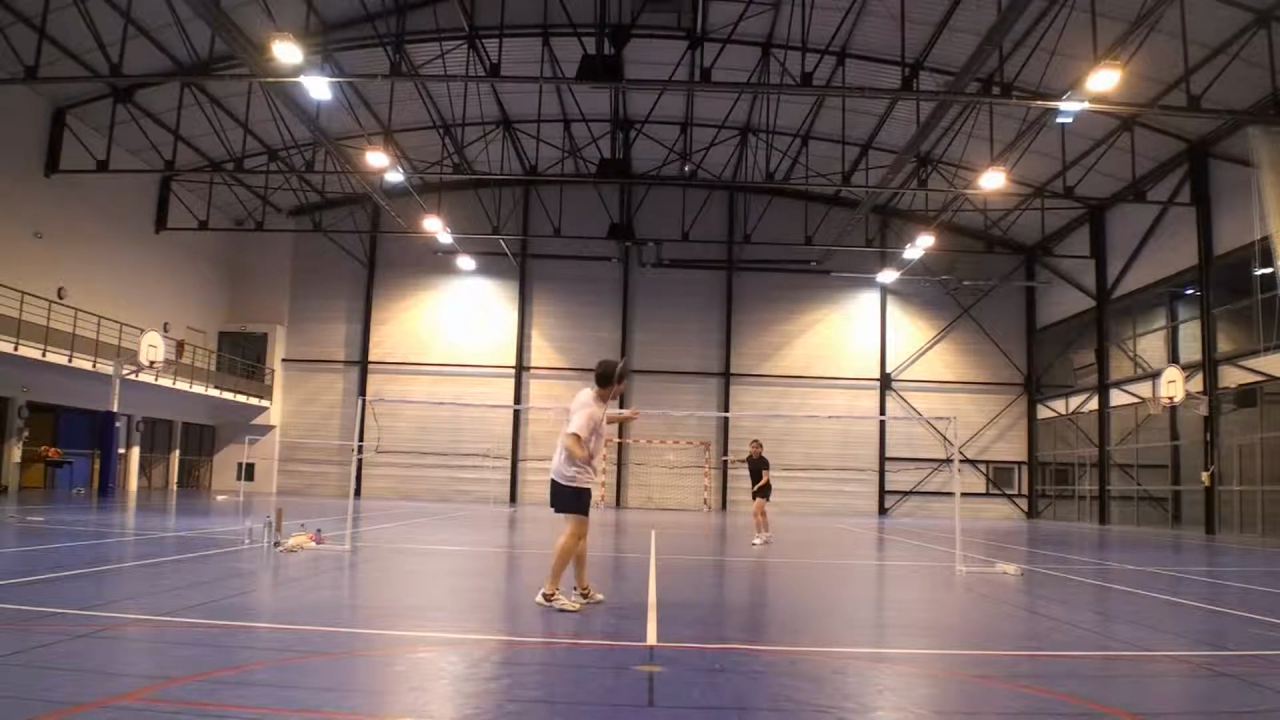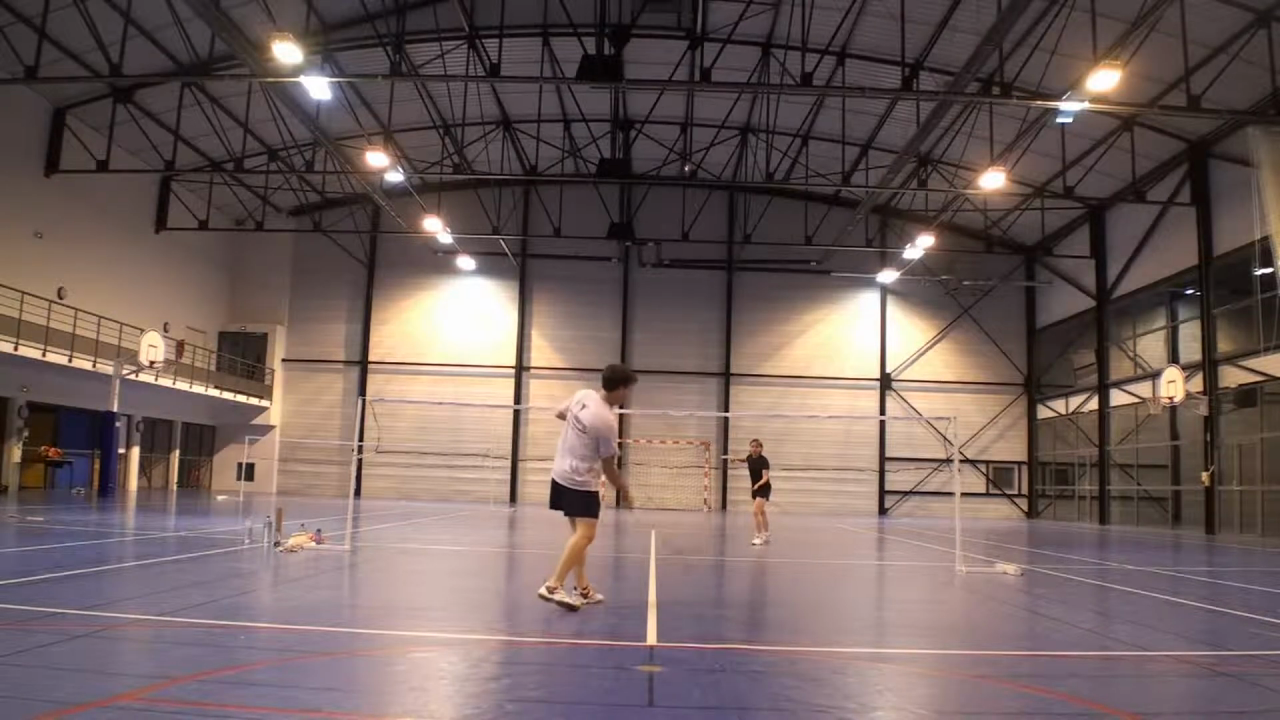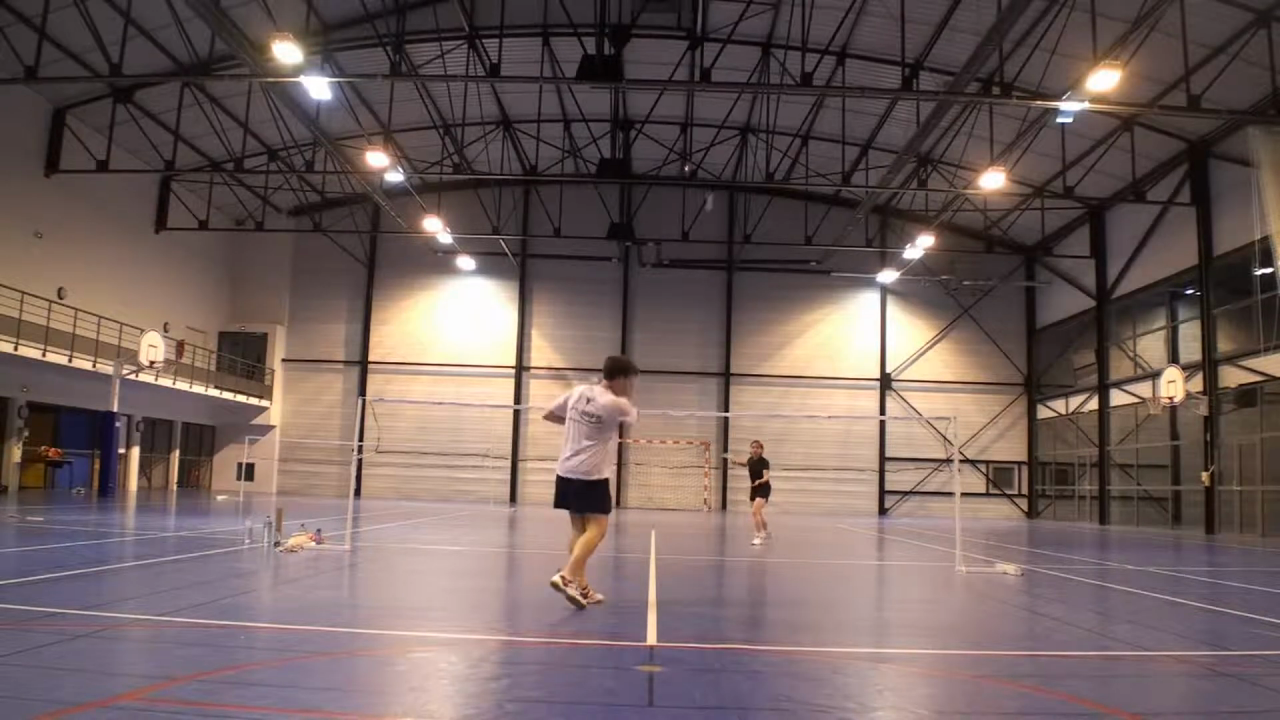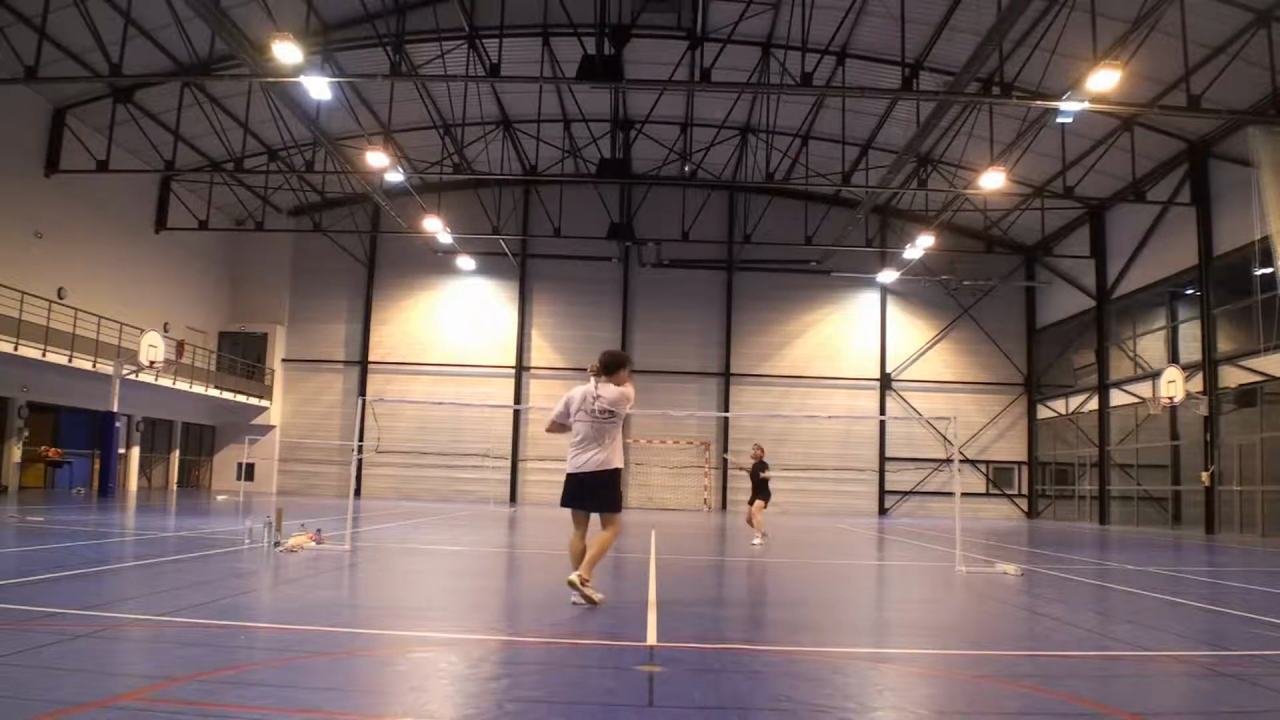
dt=0.2s
person 1, frame 1
left shoulder: (591, 398)
right shoulder: (590, 410)
right elbow: (570, 441)
left wrist: (621, 416)
right wrist: (581, 455)
left hip: (574, 477)
right hip: (573, 478)
left knee: (580, 531)
right knee: (575, 530)
left ankle: (582, 589)
right ankle: (549, 591)
person 1, frame 2
left shoulder: (583, 395)
right shoulder: (607, 422)
left elbow: (561, 414)
right elbow: (608, 467)
right wrist: (623, 491)
left hip: (562, 475)
right hip: (581, 483)
left knee: (580, 532)
right knee: (585, 533)
left ankle: (582, 589)
right ankle: (553, 585)
person 1, frame 3
left shoulder: (577, 392)
right shoulder: (616, 405)
left elbow: (548, 415)
right elbow: (632, 414)
right wrist: (625, 397)
left hip: (566, 472)
right hip: (593, 475)
left knee: (580, 529)
right knee: (596, 529)
left ankle: (581, 588)
right ankle: (566, 576)
person 1, frame 4
left shoulder: (575, 394)
right shoulder: (621, 396)
left elbow: (551, 427)
right wrist: (602, 376)
left hip: (576, 469)
right hip: (605, 471)
left knee: (580, 529)
right knee: (611, 528)
left ankle: (581, 587)
right ankle: (582, 575)
